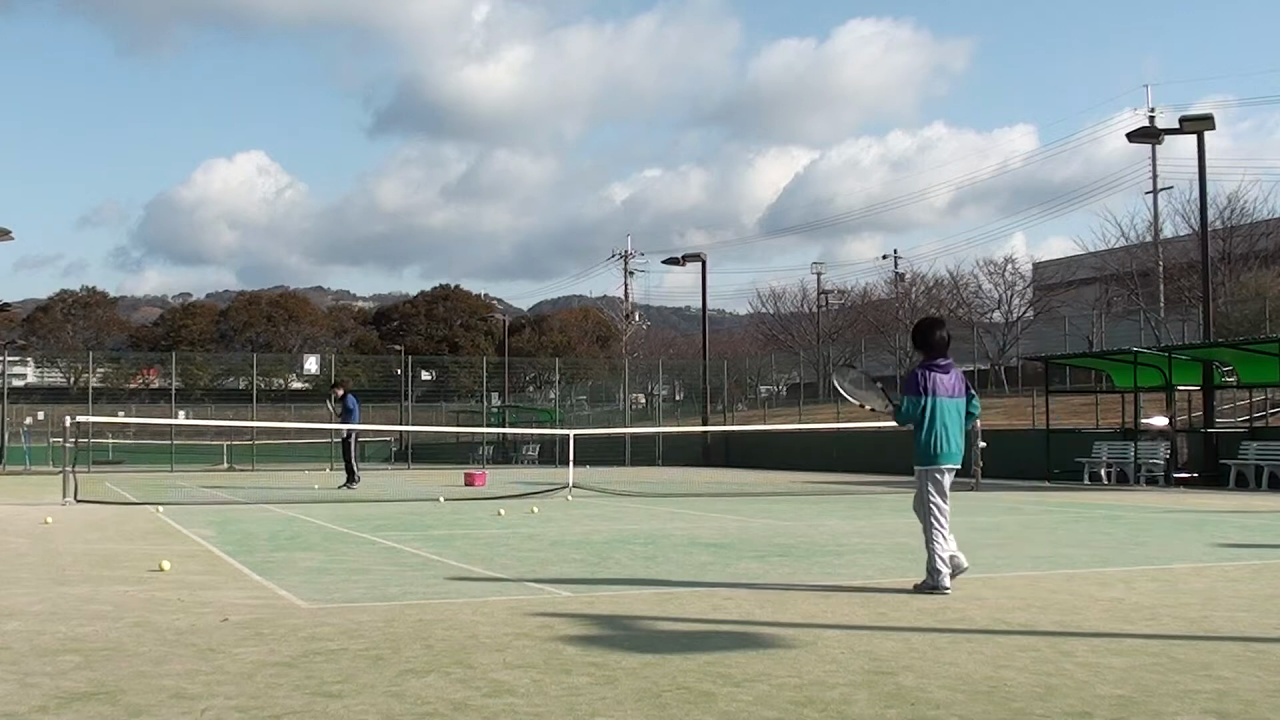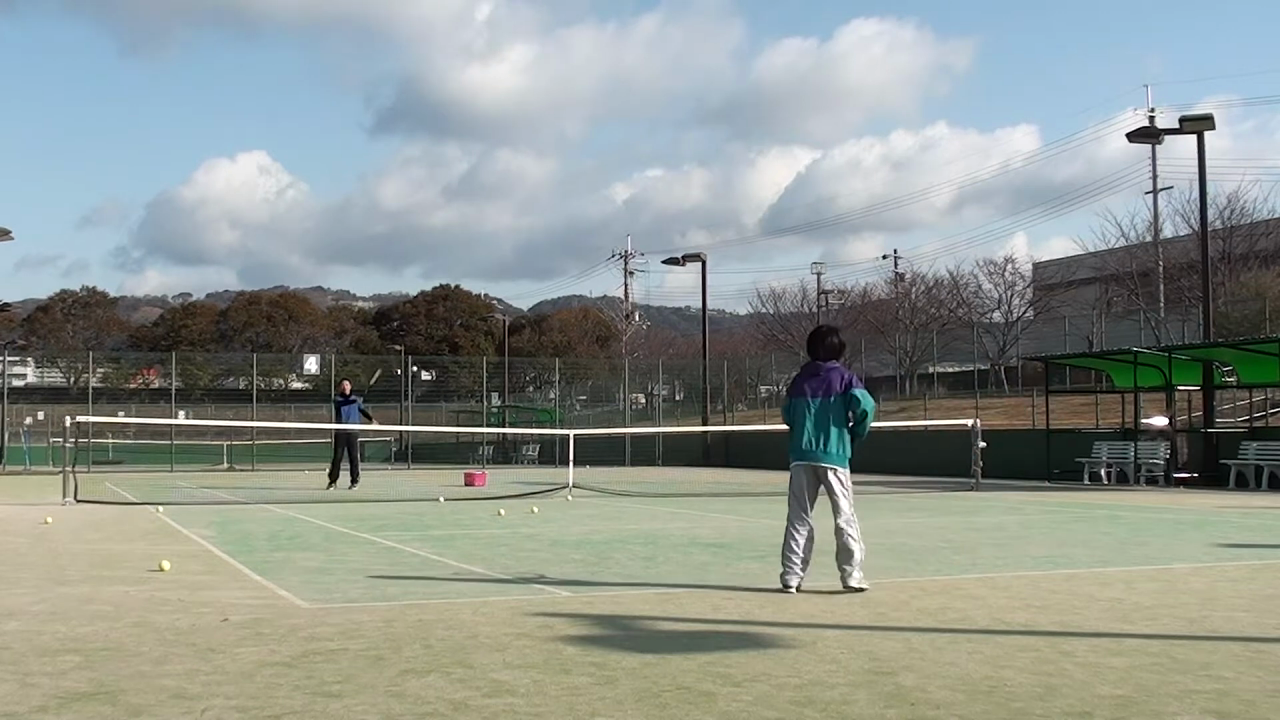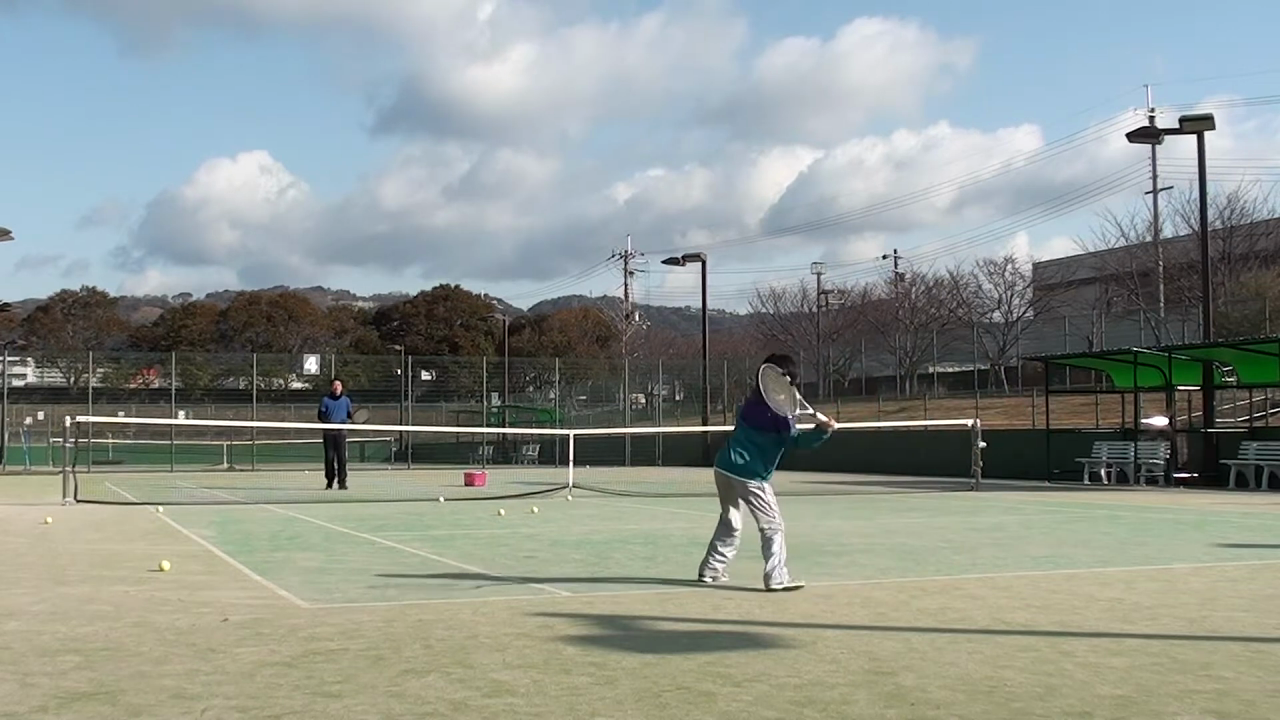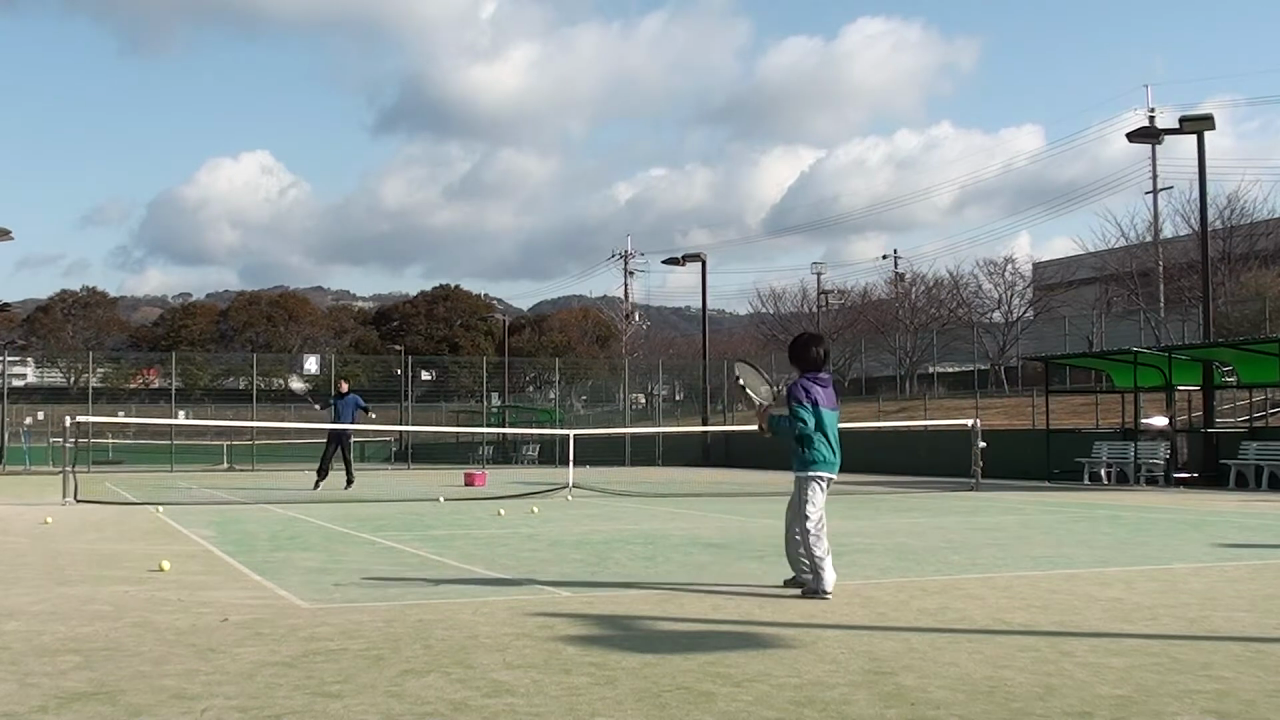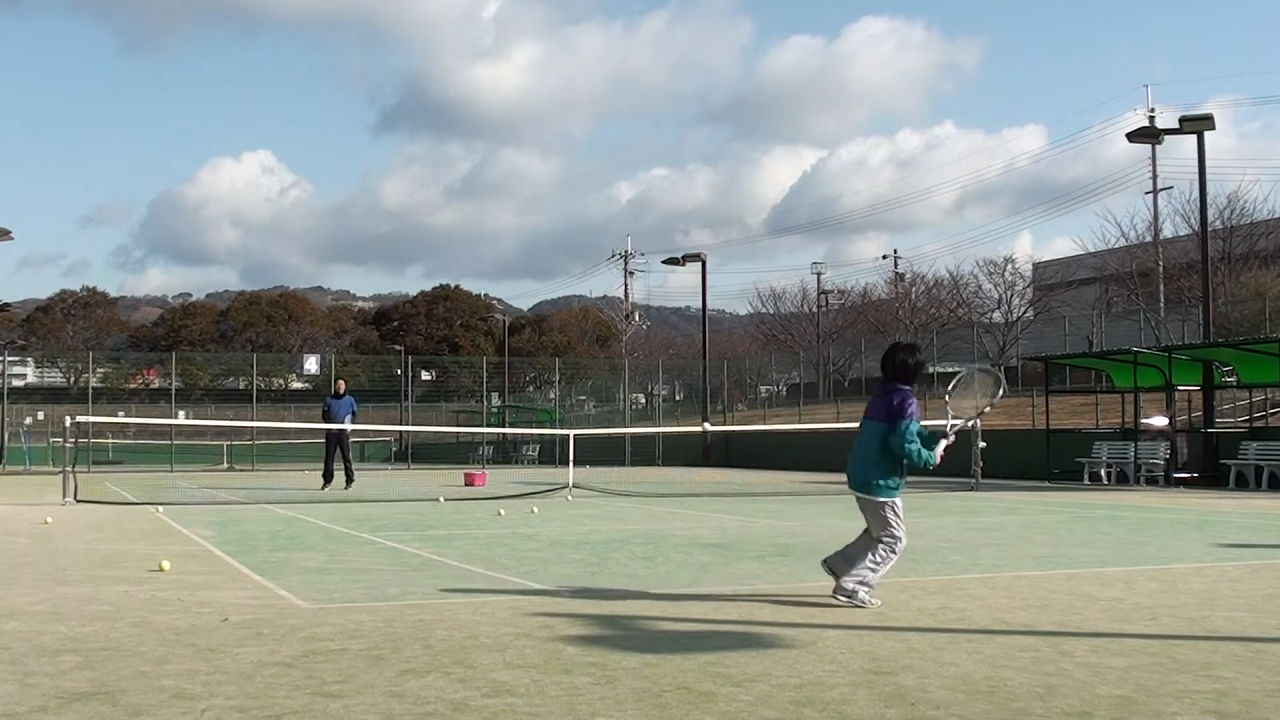
dt=1s
person 1, frame 1
left shoulder: (920, 375)
right shoulder: (957, 375)
left elbow: (907, 414)
right elbow: (973, 410)
left wrist: (897, 414)
left hip: (931, 454)
right hip: (954, 452)
left knee: (934, 516)
right knee: (925, 508)
left ankle: (939, 578)
right ankle: (953, 560)
person 1, frame 2
left shoulder: (800, 379)
right shoulder: (846, 378)
left elbow: (787, 416)
right elbow: (865, 407)
right wrist: (857, 434)
left hip: (801, 456)
right hip: (834, 456)
left knee: (798, 518)
right knee: (844, 517)
left ankle: (791, 577)
right ankle: (851, 575)
person 1, frame 3
left shoulder: (754, 400)
right shoulder: (780, 413)
right elbow: (796, 443)
right wrist: (821, 431)
left hip: (725, 469)
right hip: (754, 476)
left knee: (730, 520)
right knee: (772, 526)
left ankle: (710, 569)
right ankle: (777, 577)
person 1, frame 4
left shoulder: (800, 387)
right shoulder: (828, 388)
left elbow: (803, 424)
left wrist: (770, 422)
right wrist: (778, 424)
left hip: (811, 464)
right hip: (830, 463)
left knee: (806, 523)
right knee: (798, 519)
left ankle: (821, 582)
right ankle: (804, 574)
person 1, frame 5
left shoulder: (881, 396)
right shoulder: (905, 401)
right elbow: (903, 445)
left wrist: (929, 439)
right wrist: (931, 457)
left hip: (862, 478)
right hip: (879, 482)
left knee: (879, 532)
right knee: (890, 542)
left ankle: (838, 565)
right ankle: (850, 591)
